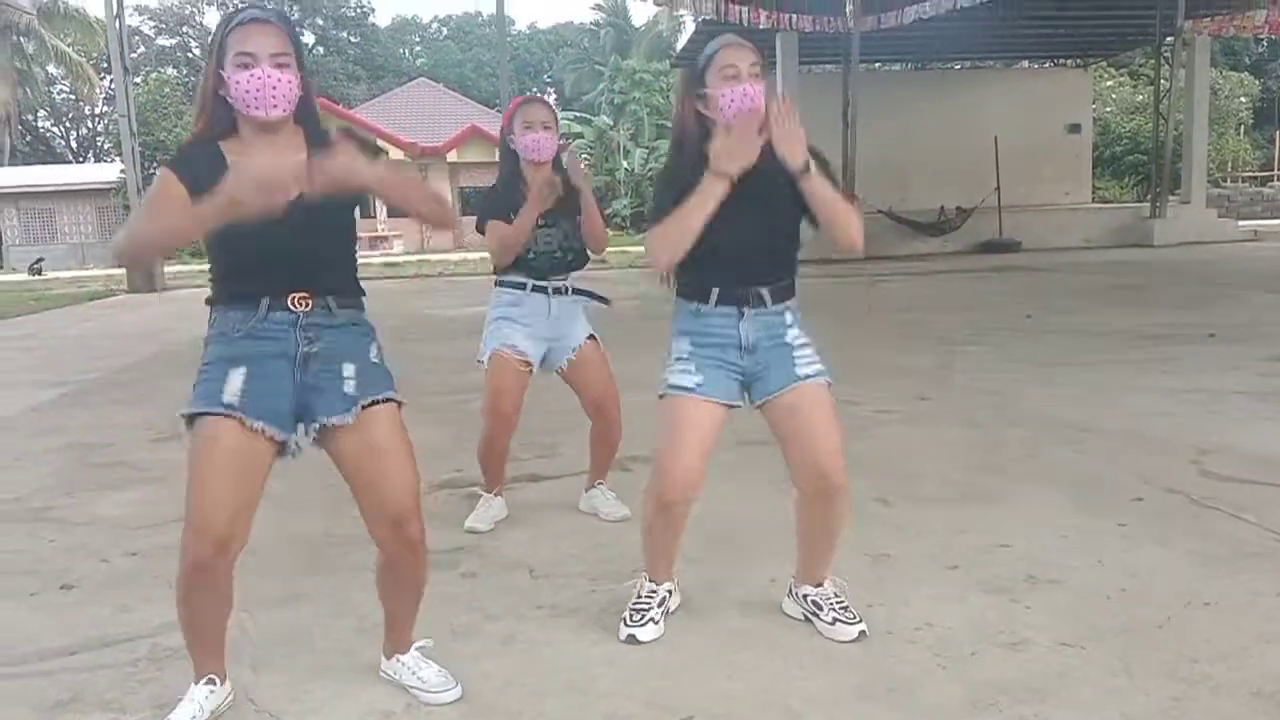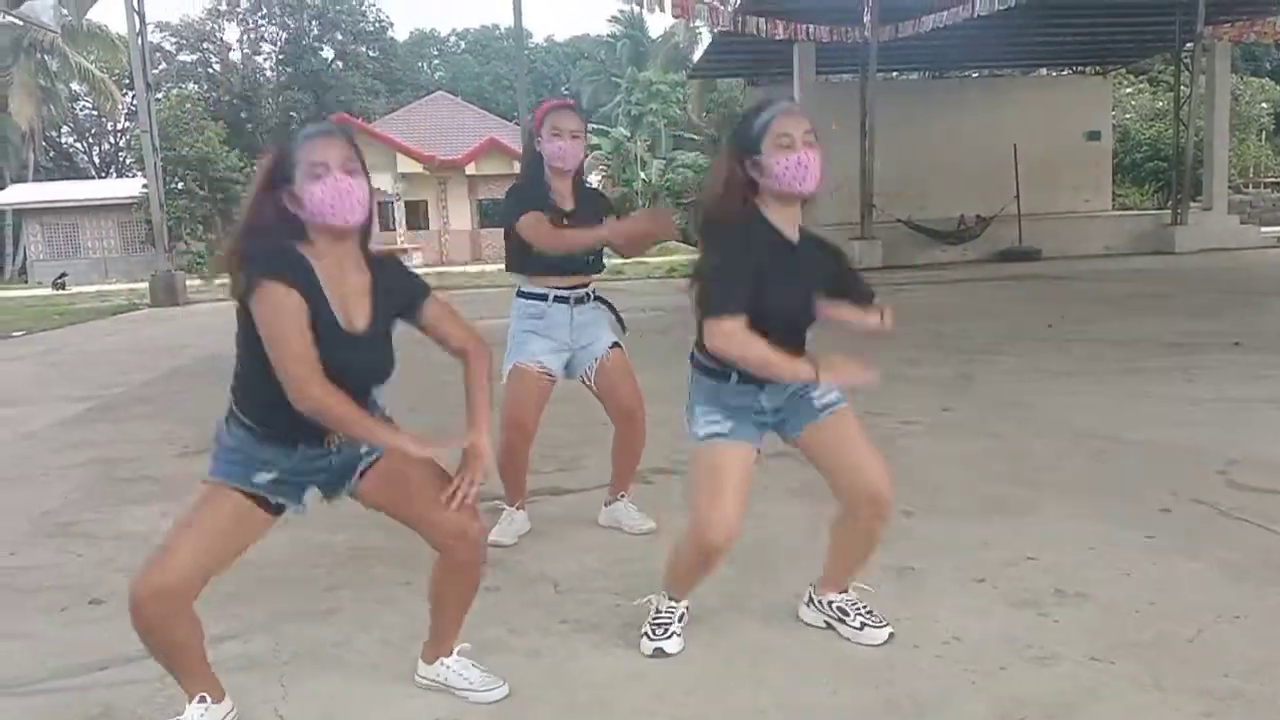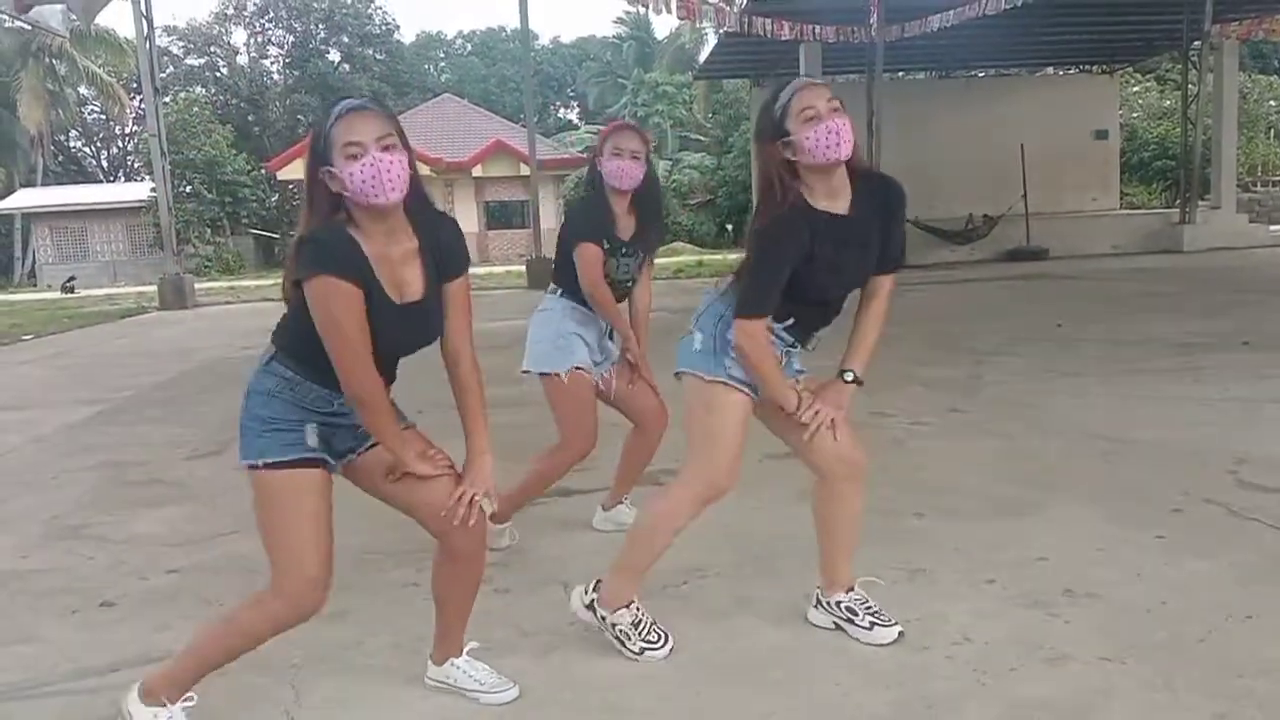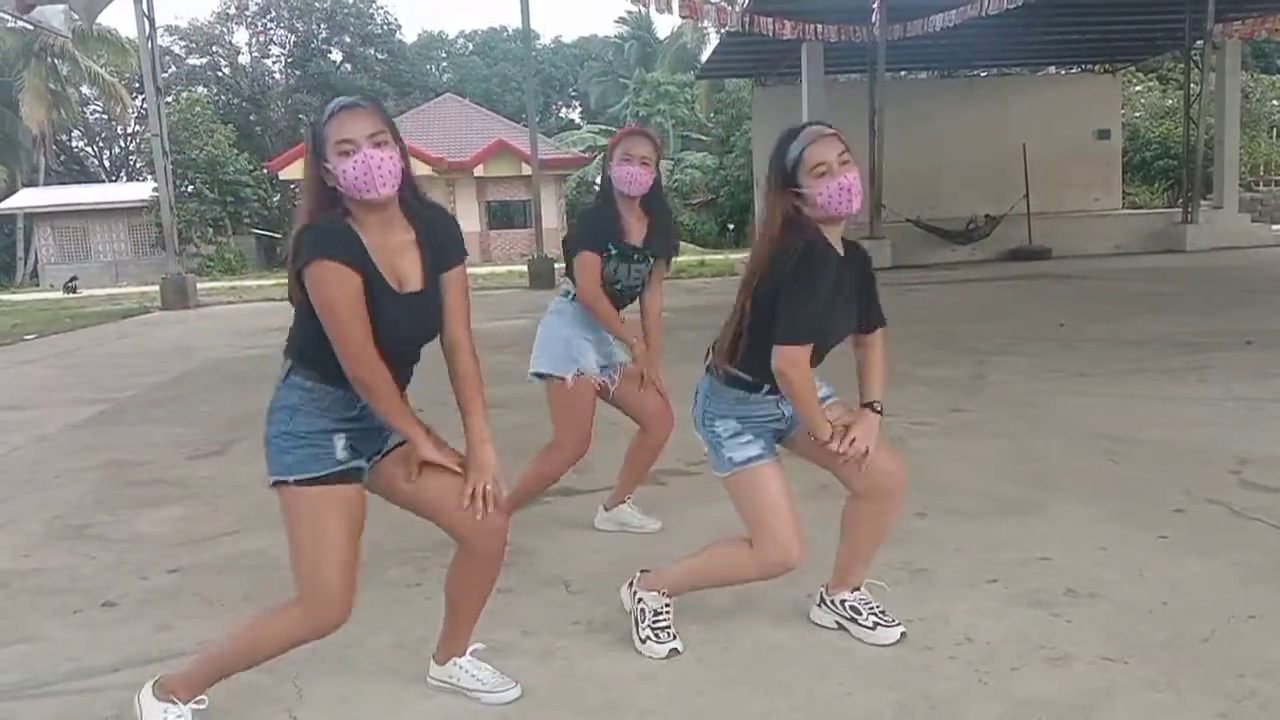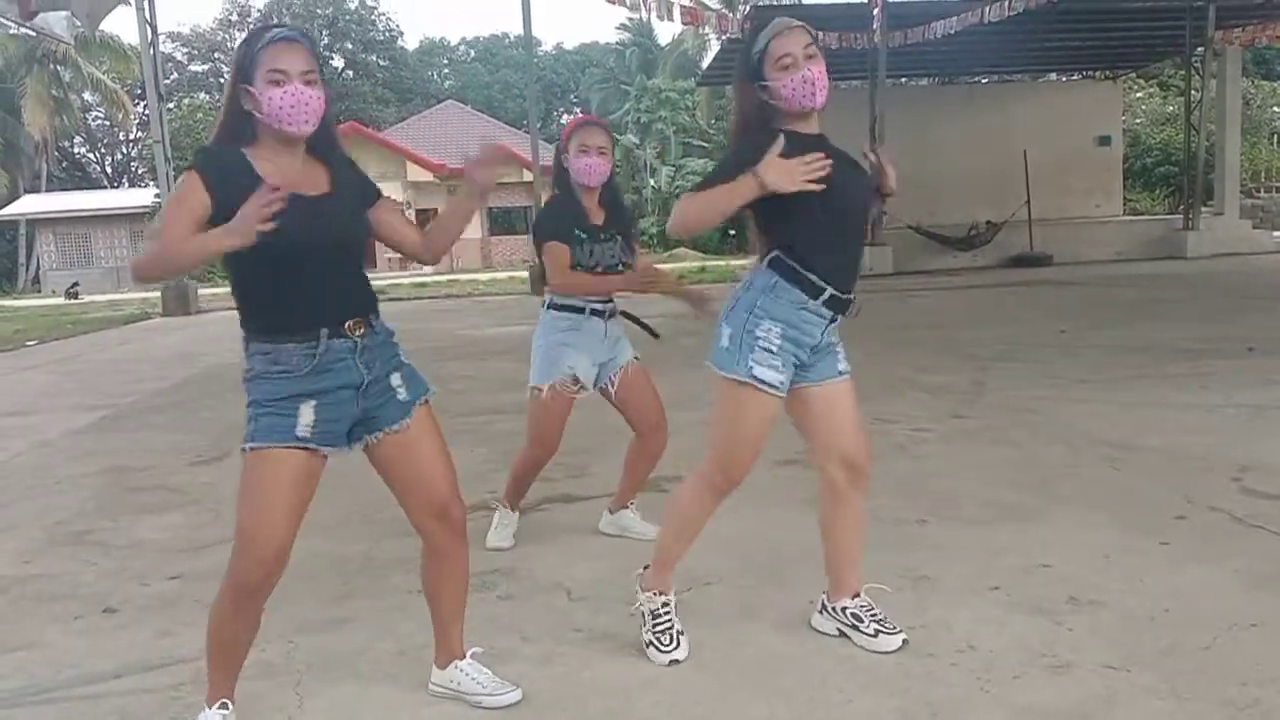
dt=0.4s
person 1, frame 1
left shoulder: (338, 155)
right shoulder: (197, 162)
left elbow: (439, 212)
right elbow: (136, 245)
left wrist: (371, 174)
right wrist: (224, 203)
left hip: (341, 338)
right hip: (246, 346)
left knee: (401, 525)
right knee: (209, 543)
left ankle: (401, 652)
person 1, frame 2
left shoulder: (389, 276)
right shoulder: (276, 269)
left elbow: (474, 349)
right elbow: (306, 391)
left wrist: (481, 437)
right wrist: (406, 444)
left hip: (351, 437)
right hip: (263, 451)
left knee: (465, 530)
right knee: (155, 593)
left ankle: (439, 658)
person 1, frame 3
left shoulder: (440, 235)
right shoulder: (328, 254)
left elbow: (461, 355)
right elbow: (358, 379)
left wrist: (480, 458)
right wrist: (404, 452)
left hip: (364, 411)
right hip: (290, 410)
left knee: (466, 519)
right knee: (301, 591)
left ankle: (447, 659)
person 1, frame 4
left shoulder: (437, 228)
right shoulder: (326, 243)
left elbow: (460, 344)
right elbow: (361, 365)
left wrist: (481, 444)
right wrist: (421, 440)
left hip: (383, 417)
right hip: (315, 418)
left knee: (486, 525)
right knee: (325, 608)
left ankle: (450, 658)
person 1, frame 5
left shoulder: (343, 174)
right shoulder: (219, 173)
left elbow: (424, 248)
right elbow: (149, 264)
left wrist: (471, 192)
right wrist: (228, 236)
left hip: (373, 359)
right hip: (287, 376)
left knee: (446, 517)
right knee: (256, 566)
left ankle: (452, 663)
person 2, frame 1
left shoulder: (794, 162)
right shoulder: (687, 168)
left elbow: (851, 239)
right elbow: (659, 253)
left wrist: (800, 164)
right wrist: (720, 173)
left hip: (778, 329)
right hip: (703, 334)
left knee: (827, 474)
right knee: (674, 484)
left ankle: (811, 587)
right ankle: (657, 584)
person 2, frame 2
left shoulder: (818, 251)
right shoulder: (733, 233)
left elbow: (880, 318)
right elbow: (724, 338)
left wrist: (851, 313)
right wrist: (818, 371)
left hip: (794, 383)
right hip: (725, 392)
left knee: (873, 491)
right knee: (715, 529)
left ankle: (831, 595)
right ankle: (670, 602)
person 2, frame 3
left shoulder: (882, 195)
right shoulder: (784, 224)
left elbow: (879, 291)
right elbow: (748, 332)
left wrist: (845, 383)
right wrist: (794, 403)
left hip: (780, 349)
right hip: (728, 340)
left knee: (845, 460)
right knee: (709, 479)
left ankle: (836, 595)
right ankle: (610, 598)
person 2, frame 4
left shoulder: (853, 260)
right shoulder: (807, 258)
left elbow: (871, 338)
right elbow: (788, 360)
left wrist: (870, 411)
right wrist: (823, 431)
left hip: (789, 395)
right hip: (737, 405)
left knee: (884, 478)
right knee: (779, 552)
left ankle: (842, 596)
right ankle: (651, 589)
person 2, frame 5
left shoulder: (827, 147)
right shoulder: (764, 143)
left elbow: (853, 201)
right elbow: (682, 220)
left wrist: (881, 181)
right wrist: (760, 184)
left hip: (822, 323)
right hip: (773, 311)
left knee: (850, 466)
right knee: (726, 469)
left ankle: (843, 602)
right ankle: (656, 588)
person 3, frame 1
left shoulder: (573, 191)
right shoulder: (499, 196)
left elbow: (599, 244)
right elbow: (501, 253)
left wrist: (584, 190)
right wrist: (535, 202)
left hip: (566, 307)
right hip: (516, 310)
left knee: (606, 406)
right knee: (499, 416)
left ankle: (595, 489)
right ankle: (493, 496)
person 3, frame 2
left shoulder: (594, 199)
right shoulder: (522, 195)
left elbow: (630, 247)
right elbow: (549, 240)
left wrist: (648, 228)
right wrist: (617, 229)
left hip: (588, 314)
right hip: (538, 316)
left knee: (631, 411)
right knee: (516, 426)
left ankle: (617, 502)
right ankle: (515, 509)
person 3, frame 3
left shoulder: (644, 222)
right shoulder: (586, 210)
left elbow: (641, 290)
right elbow: (591, 283)
left wrist: (640, 355)
right wrist: (628, 338)
left hip: (604, 332)
right hip: (563, 323)
left knee: (654, 416)
right knee: (579, 441)
left ankle: (613, 507)
right ankle: (496, 514)
person 3, frame 4
left shoulder: (656, 228)
right shoulder: (595, 219)
left elbow: (653, 298)
right elbow: (587, 289)
left wrist: (653, 361)
right wrist: (635, 344)
left hip: (609, 339)
right hip: (571, 329)
left knee: (658, 418)
right knee: (571, 444)
left ankle: (615, 506)
person 3, frame 5
left shoulder: (615, 214)
right shoulder: (555, 211)
left elbow: (640, 270)
right elbow: (560, 280)
left wrist: (675, 286)
right wrist: (624, 282)
left hip: (609, 332)
right hip: (565, 332)
left knee: (653, 424)
right knee: (542, 444)
left ankle: (619, 511)
right ankle: (508, 509)
